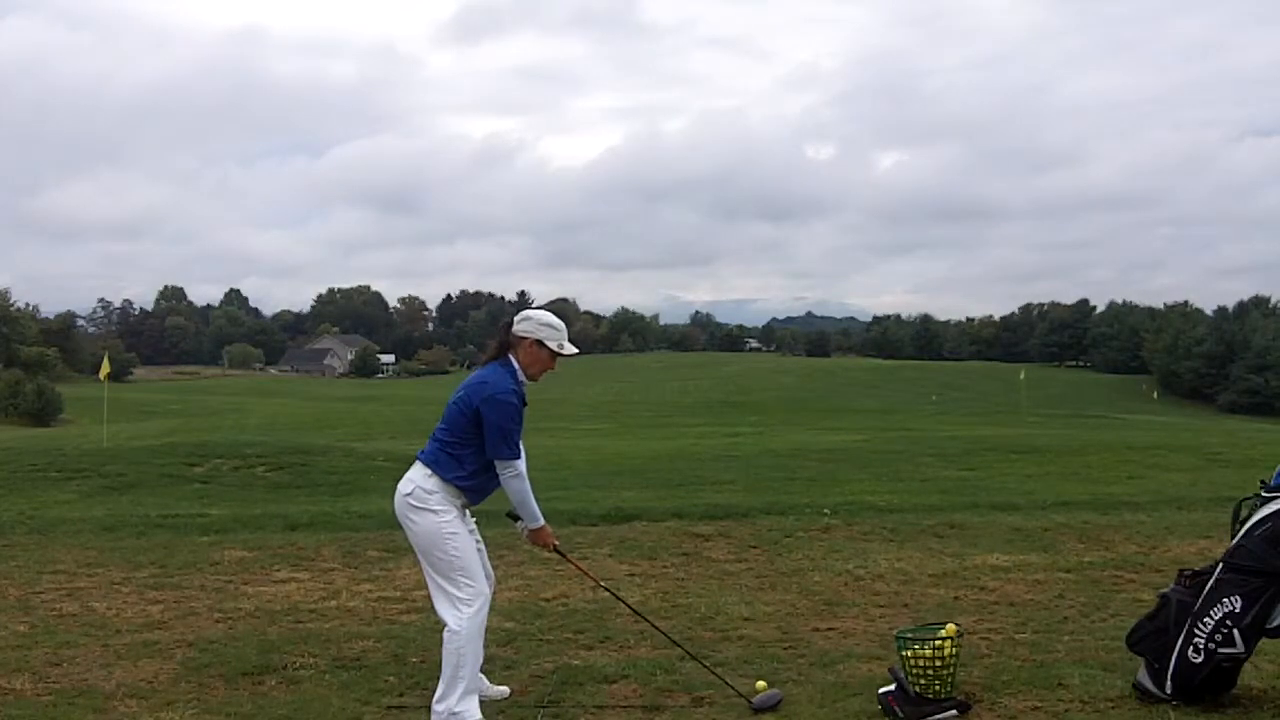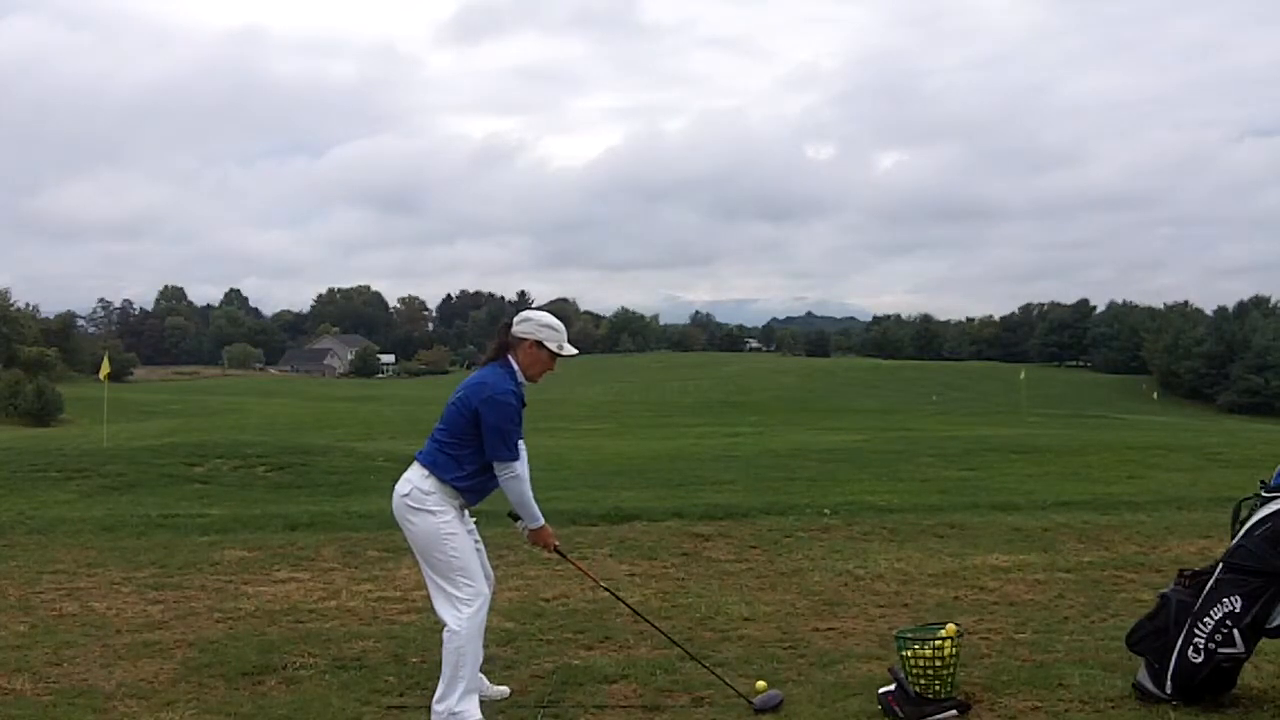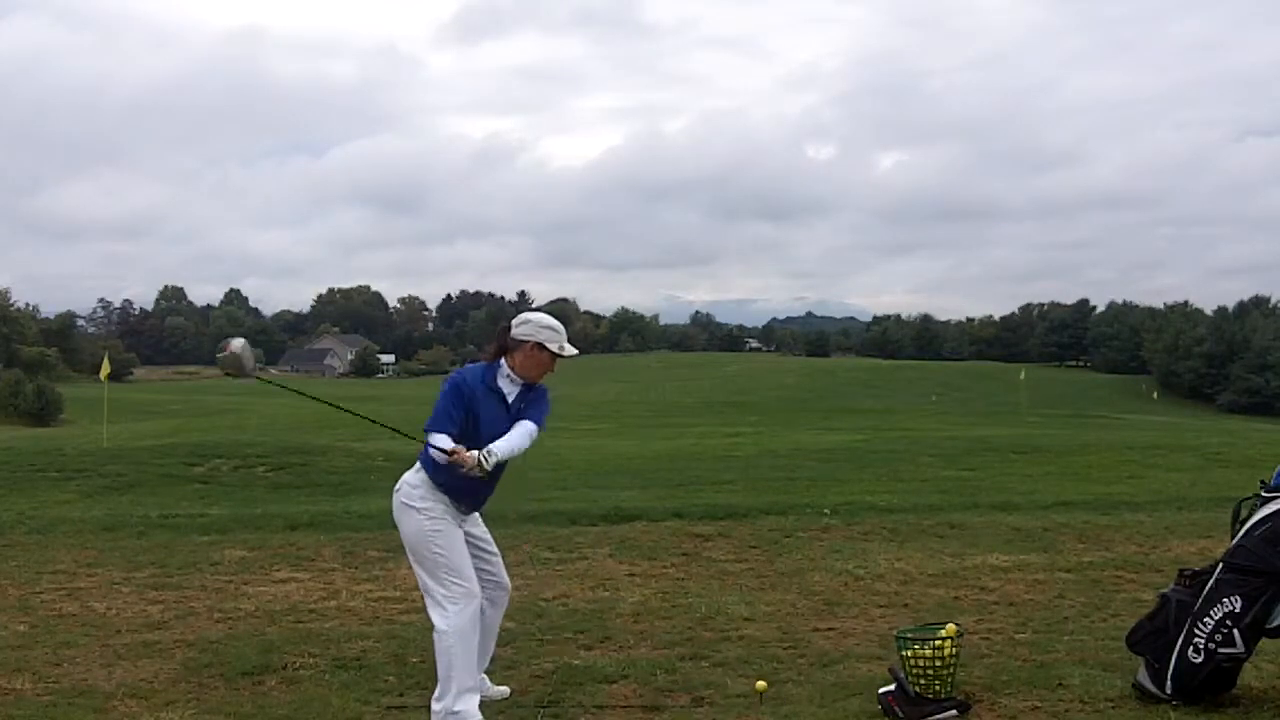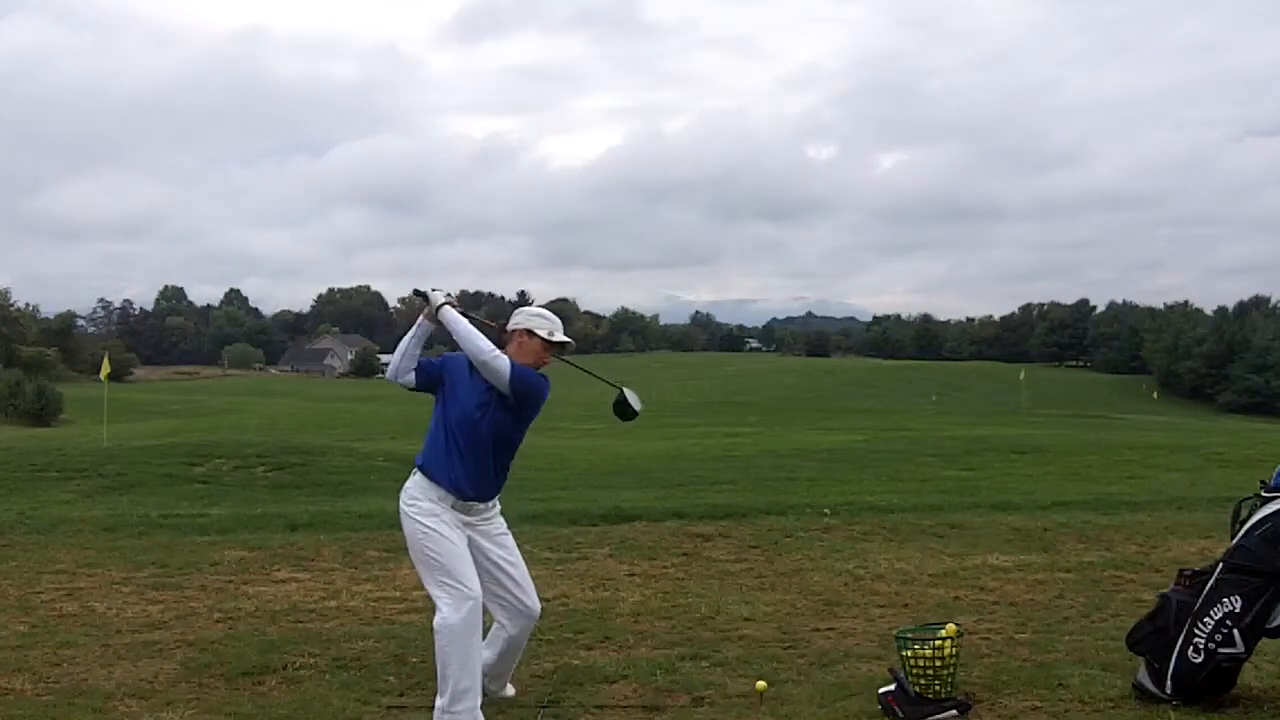
dt=0.4s
person 1, frame 1
left shoulder: (503, 380)
right shoulder: (499, 391)
left elbow: (514, 454)
right elbow: (509, 469)
left wrist: (528, 516)
right wrist: (536, 523)
left hip: (444, 497)
right hip: (429, 498)
left knee: (480, 586)
right knee: (468, 601)
left ankle: (466, 679)
person 1, frame 2
left shoulder: (504, 381)
right shoulder: (497, 391)
left elbow: (517, 452)
right elbow: (506, 470)
left wrist: (529, 515)
right wrist: (536, 523)
left hip: (444, 498)
right hip: (427, 499)
left knee: (480, 585)
right knee: (468, 600)
left ankle: (466, 679)
person 1, frame 3
left shoulder: (536, 395)
right shoulder: (467, 381)
left elbow: (525, 434)
right elbow: (436, 443)
left wrist: (485, 456)
right wrist: (453, 452)
left hip: (461, 506)
right hip: (425, 498)
left knee: (494, 589)
right knee: (459, 600)
left ankle: (468, 679)
person 1, frame 4
left shoulder: (534, 386)
right shoulder: (456, 366)
left elbow: (489, 361)
right elbow: (398, 374)
left wrist: (445, 312)
right wrist: (427, 320)
left hip: (482, 511)
right hip: (429, 501)
left knee: (524, 607)
right knee: (462, 600)
left ankle: (487, 675)
